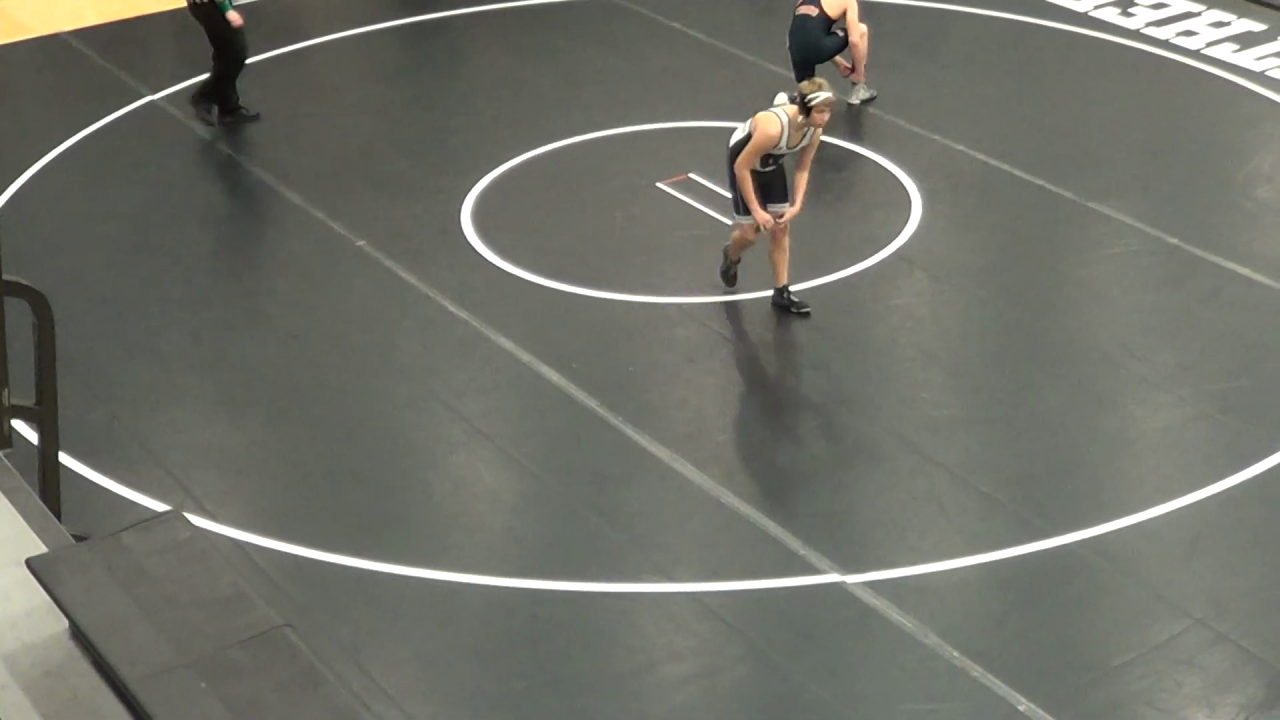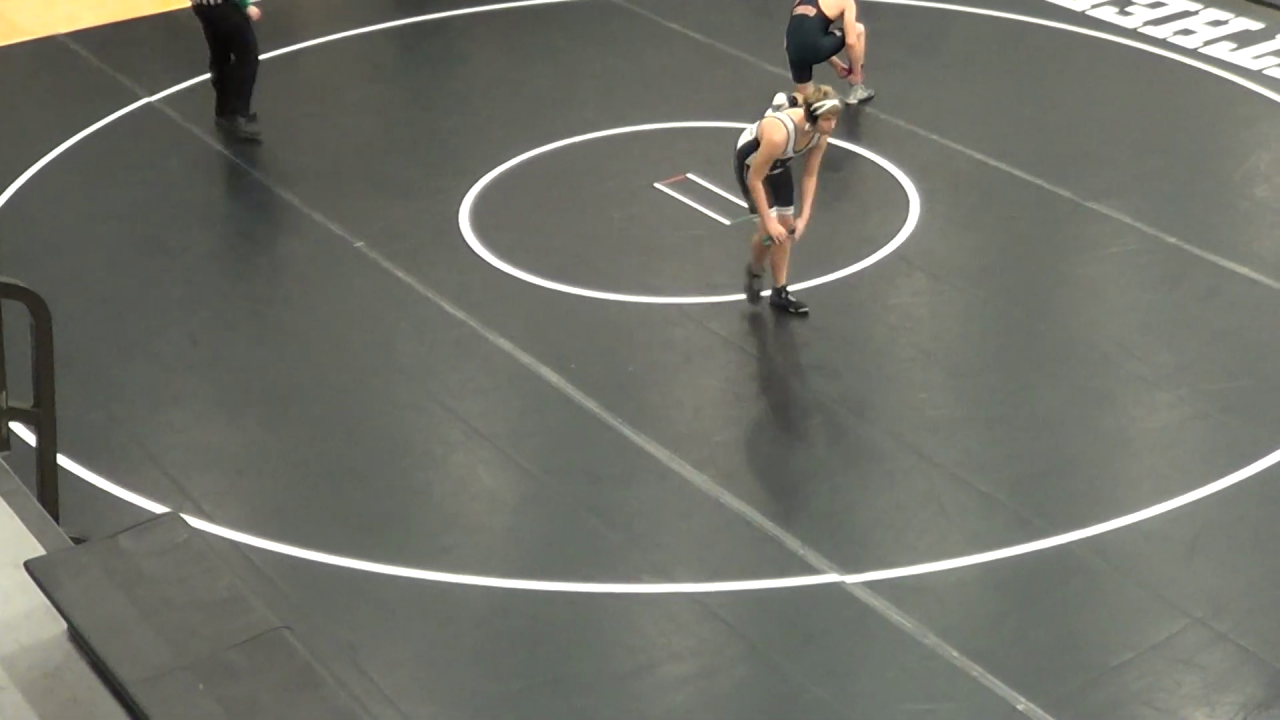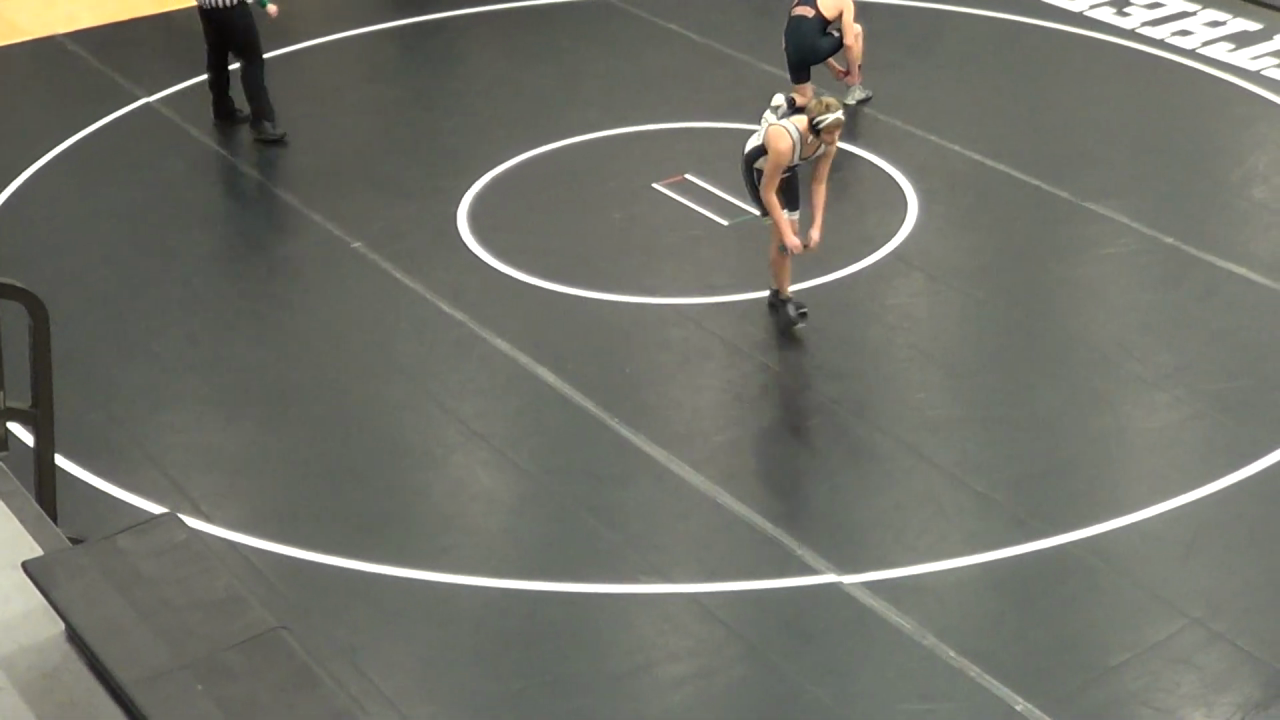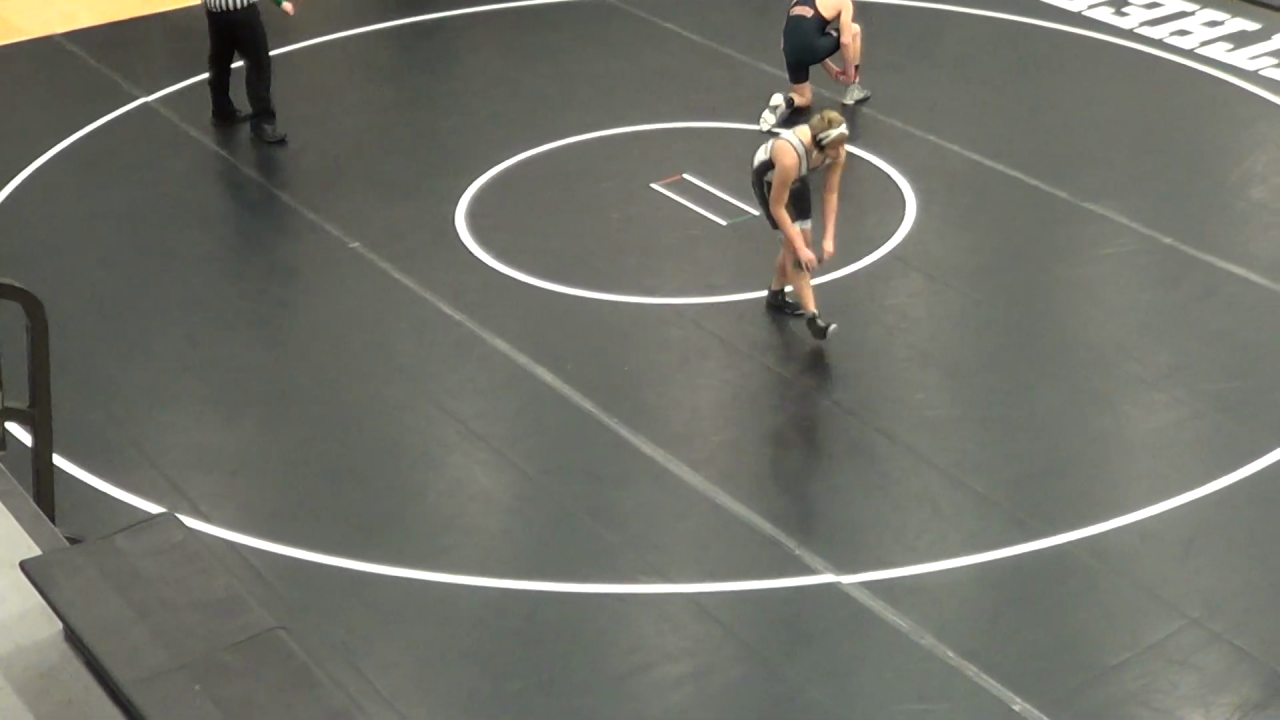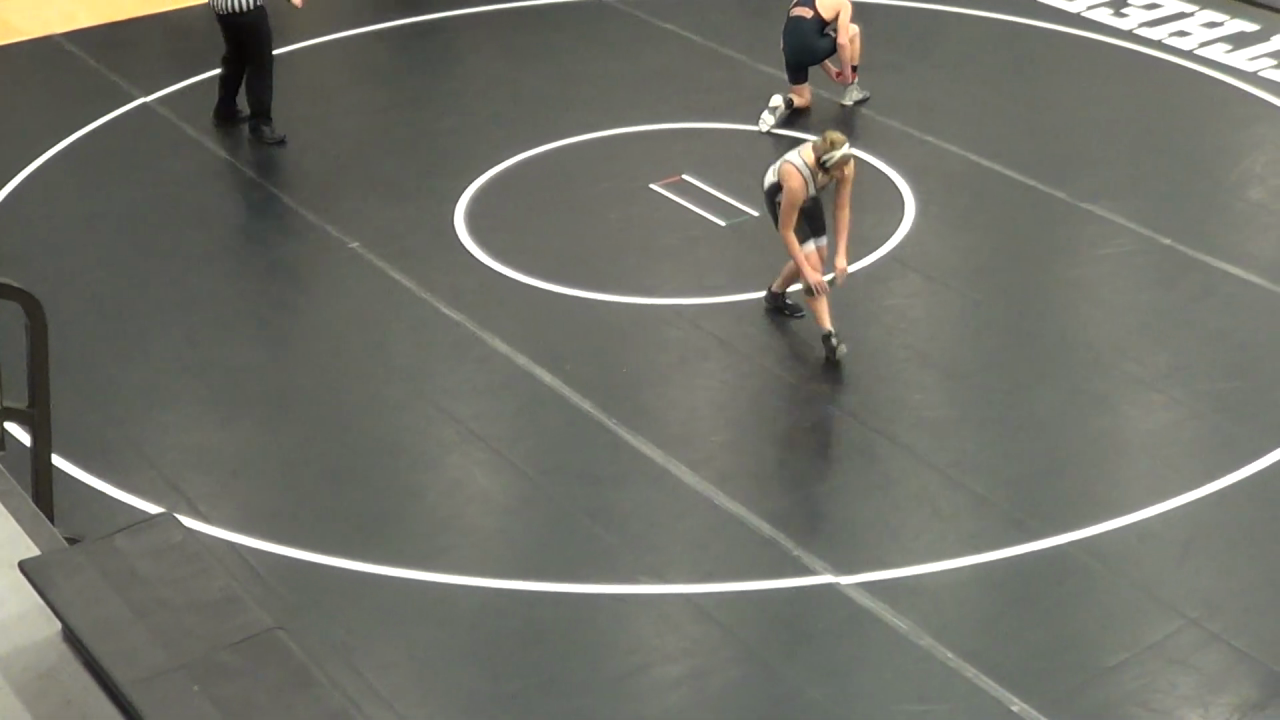
dt=0.1s
person 1, frame 1
left shoulder: (815, 130)
right shoulder: (772, 128)
left elbow: (802, 170)
right elbow: (741, 167)
left wrist: (797, 205)
right wrist: (755, 210)
left hip: (771, 164)
right hip: (744, 164)
left knee: (781, 228)
right knee: (749, 233)
left ankle: (782, 292)
right ankle: (731, 257)
person 1, frame 2
left shoulder: (821, 133)
right shoulder: (778, 135)
left elbow: (810, 175)
right elbow: (755, 180)
left wrist: (805, 216)
right wrist: (768, 221)
left hip: (779, 165)
right hip: (750, 164)
left knee: (787, 229)
right knee: (770, 231)
left ankle: (780, 291)
right ankle: (754, 271)
person 1, frame 3
left shoulder: (829, 142)
right shoulder: (784, 144)
left elbow: (819, 183)
right elbow: (768, 191)
left wrist: (817, 226)
right wrist: (785, 232)
left hip: (786, 169)
right hip: (759, 168)
left knee: (793, 234)
right knee: (785, 237)
left ankle: (778, 294)
right ankle: (782, 297)
person 1, frame 4
left shoulder: (837, 148)
right shoulder: (790, 158)
left elbow: (831, 194)
right elbow: (777, 207)
left wrist: (829, 238)
right wrist: (798, 248)
left hip: (797, 179)
right hip: (769, 178)
left knee: (797, 242)
right knee: (797, 246)
left ankle: (776, 294)
right ankle: (813, 318)
person 1, frame 5
left shoulder: (844, 166)
right shoulder: (797, 180)
left elbow: (842, 209)
right elbow: (785, 230)
left wrist: (841, 254)
right wrist: (807, 270)
left hip: (808, 196)
right hip: (780, 198)
left knee: (819, 257)
right knee: (813, 266)
left ankle: (775, 294)
right ankle: (828, 336)
